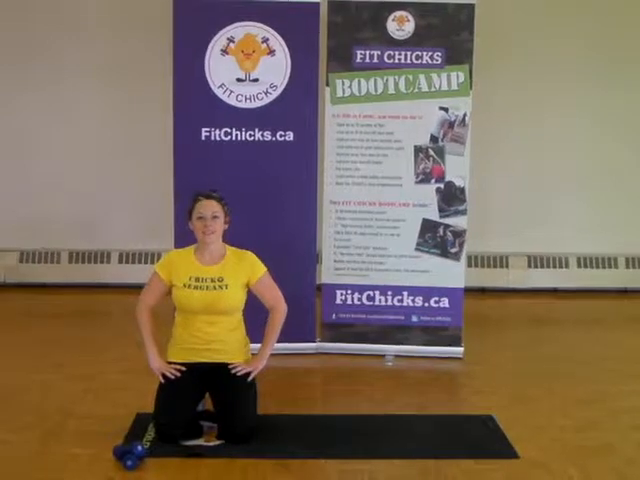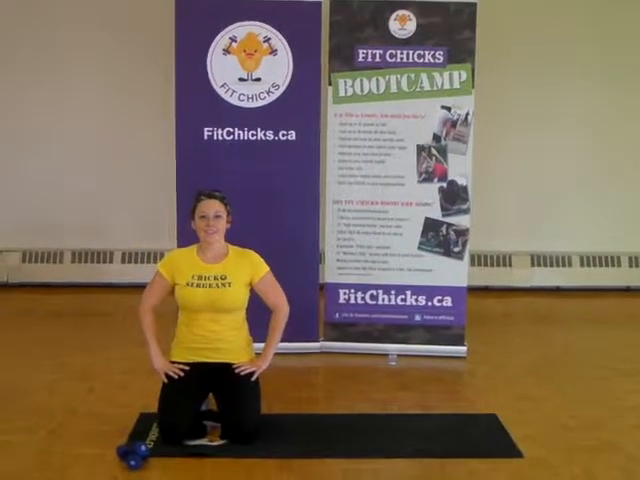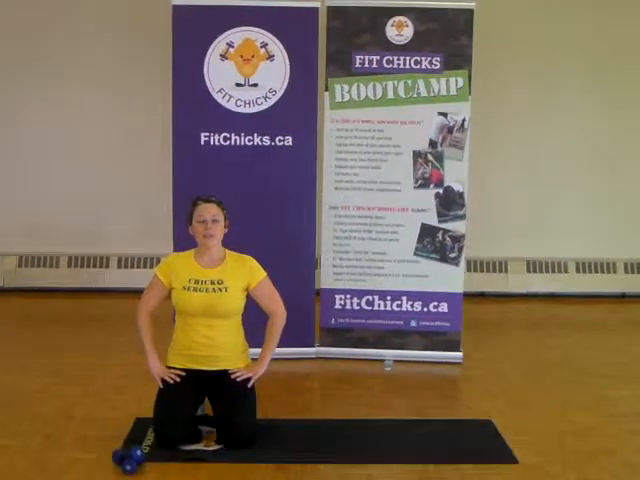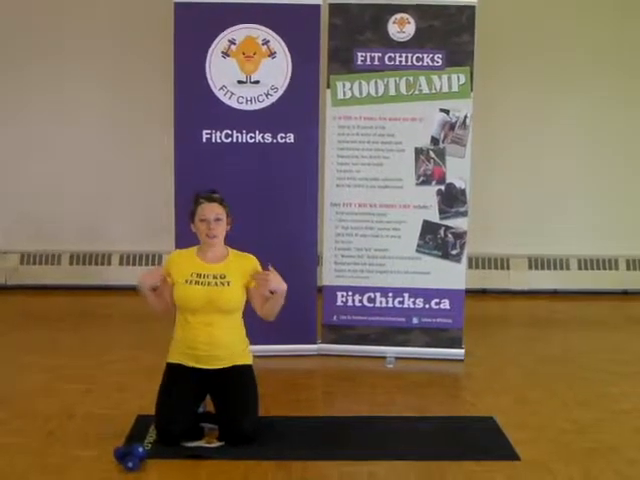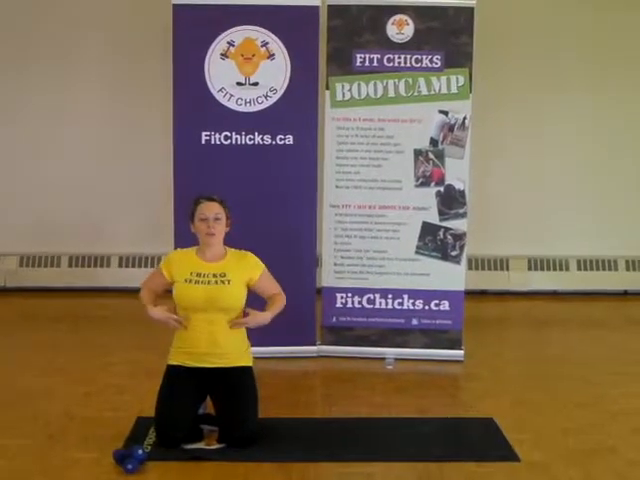
dt=1s
person 1, frame 1
left shoulder: (246, 261)
right shoulder: (173, 261)
left elbow: (278, 307)
right elbow: (144, 306)
left wrist: (262, 356)
right wrist: (153, 356)
left hip: (232, 359)
right hip: (184, 358)
left knee: (240, 433)
right knee: (167, 431)
left ankle: (220, 400)
right ankle: (193, 406)
person 1, frame 2
left shoulder: (249, 260)
right shoulder: (176, 260)
left elbow: (281, 307)
right elbow: (147, 306)
left wrist: (266, 356)
right wrist: (156, 355)
left hip: (235, 359)
right hip: (187, 358)
left knee: (244, 432)
right knee: (172, 431)
left ankle: (220, 412)
right ankle: (198, 410)
person 1, frame 3
left shoulder: (245, 265)
right shoulder: (173, 264)
left elbow: (278, 312)
right elbow: (144, 310)
left wrist: (263, 362)
right wrist: (153, 359)
left hip: (232, 366)
right hip: (182, 365)
left knee: (240, 437)
right knee: (167, 436)
left ankle: (219, 409)
right ankle: (194, 415)
person 1, frame 4
left shoulder: (247, 263)
right shoulder: (177, 261)
left elbow: (267, 314)
right elbow: (167, 309)
left wrist: (280, 290)
right wrist: (146, 288)
left hip: (233, 362)
right hip: (185, 361)
left knee: (242, 434)
right knee: (168, 433)
left ankle: (220, 413)
right ankle: (195, 409)
person 1, frame 5
left shoulder: (246, 261)
right shoulder: (176, 260)
left elbow: (276, 294)
right elbow: (147, 289)
left wrist: (266, 315)
right wrist: (152, 310)
left hip: (233, 363)
right hip: (184, 362)
left knee: (243, 436)
right knee: (168, 435)
left ankle: (220, 413)
right ankle: (197, 418)
